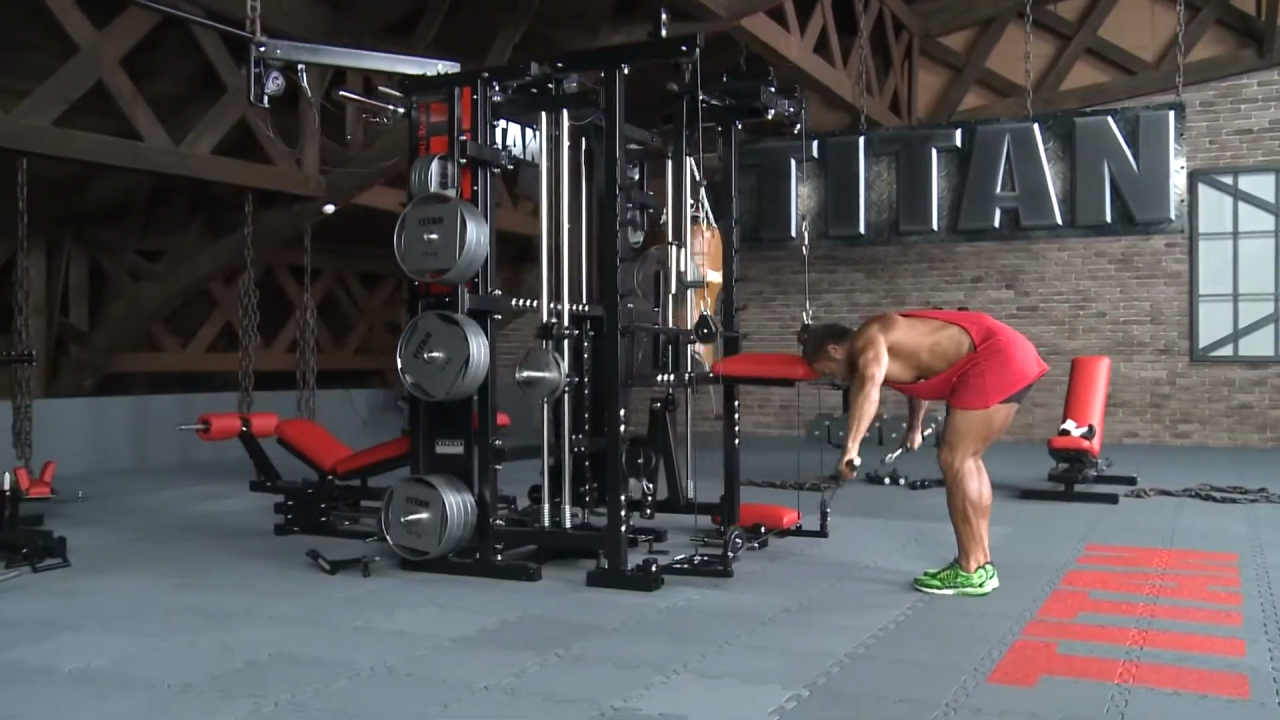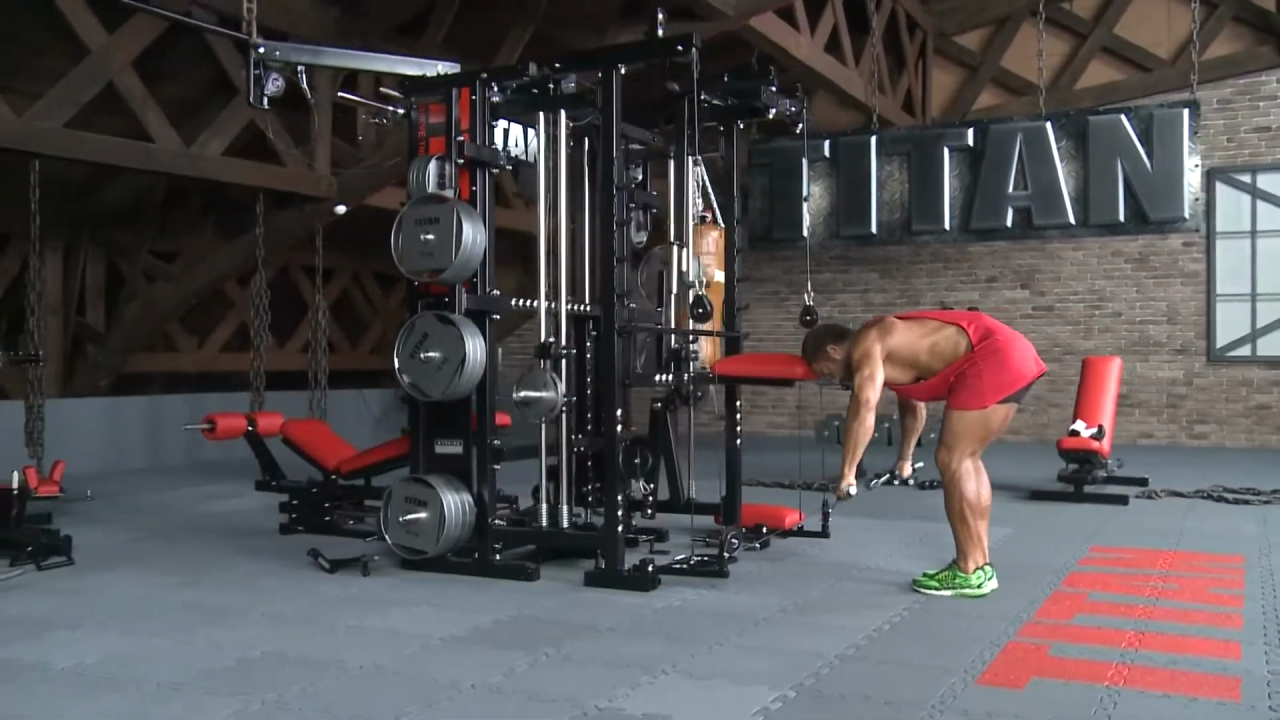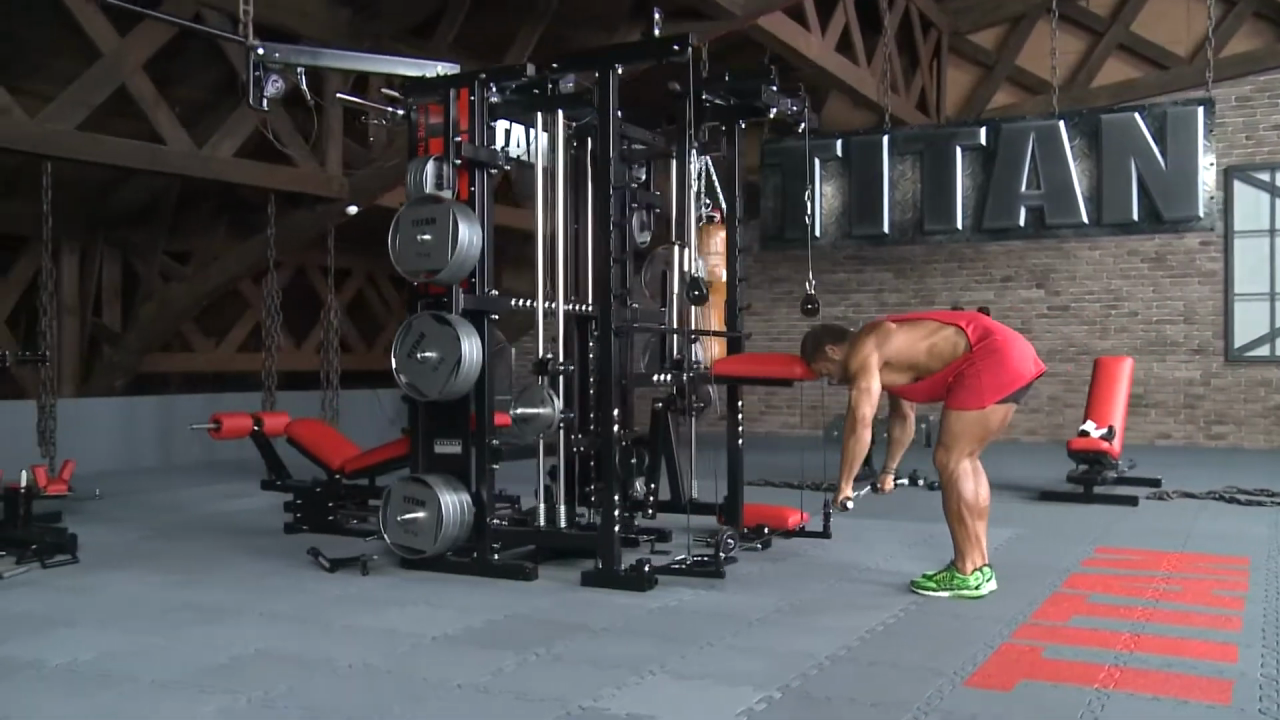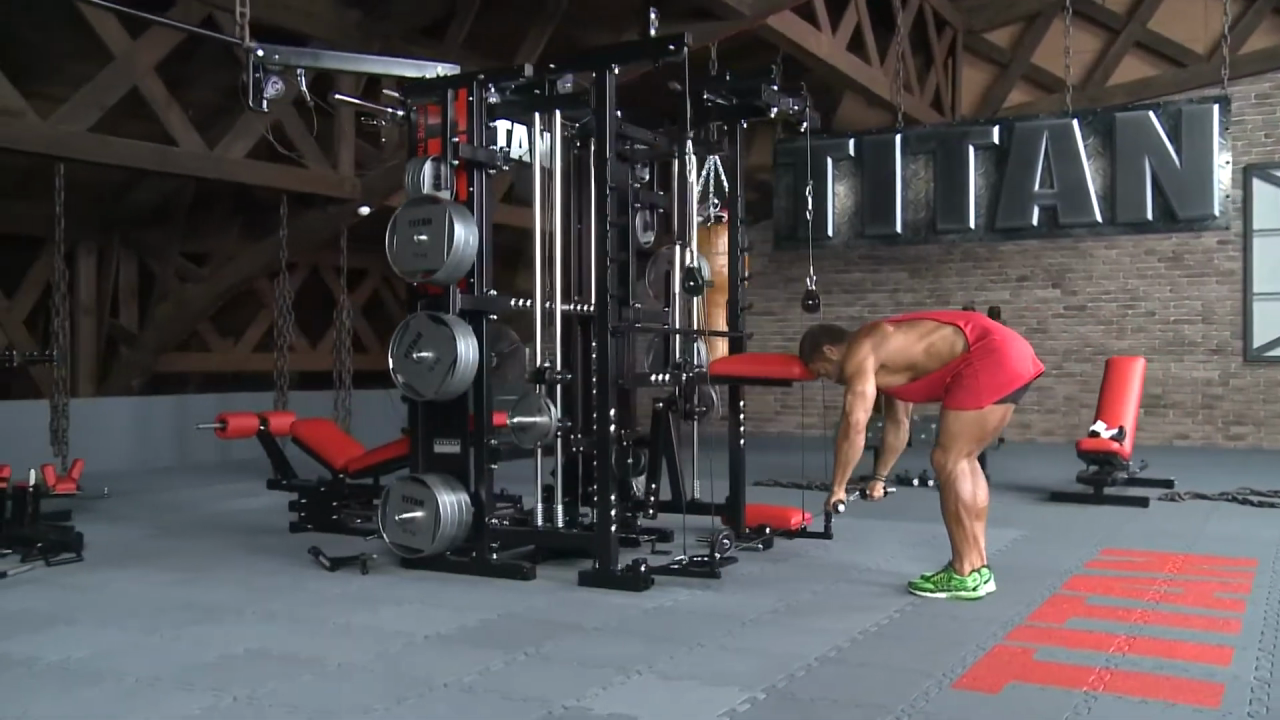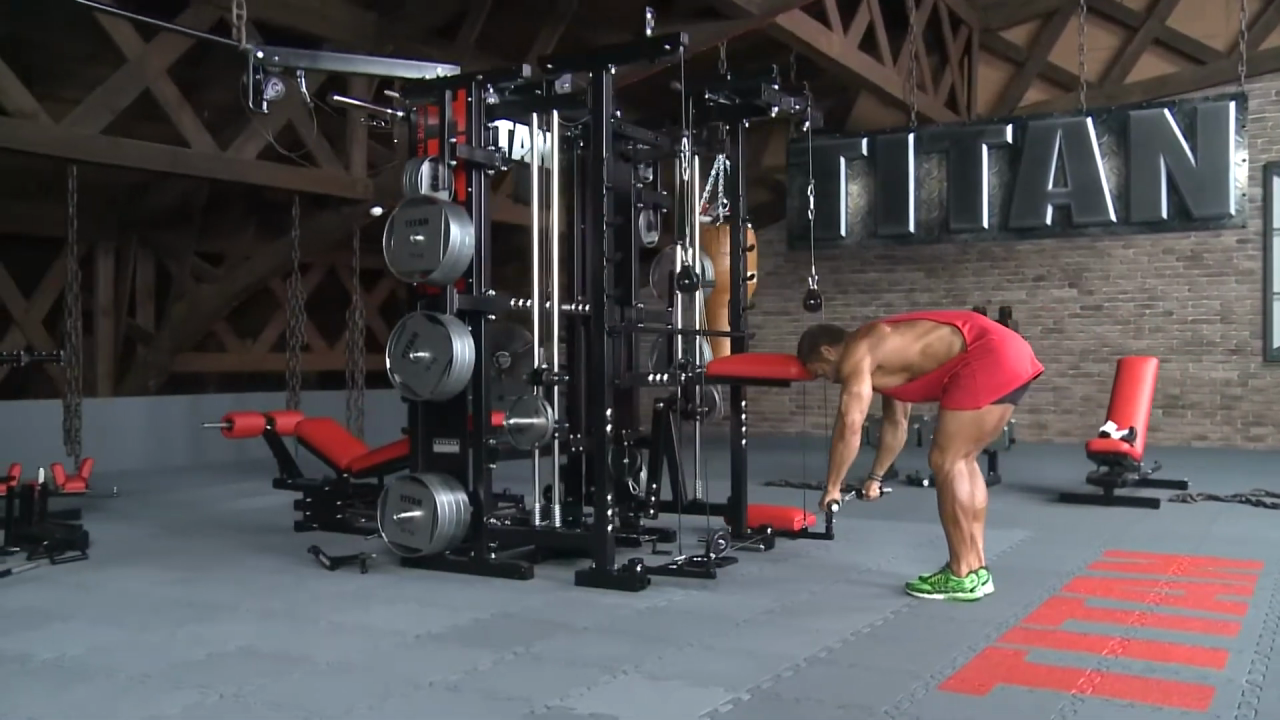
dt=0.2s
person 1, frame 1
left shoulder: (866, 340)
right shoulder: (886, 344)
left elbow: (870, 383)
right elbow: (916, 383)
left wrist: (850, 449)
right wrist: (914, 430)
left hip: (995, 359)
right hip: (1009, 351)
left knee: (954, 460)
right knee: (966, 459)
left ankle: (971, 572)
right ankle: (981, 564)
person 1, frame 2
left shoulder: (865, 346)
right shoulder: (886, 349)
left elbow: (864, 407)
right elbow: (913, 407)
left wrist: (847, 473)
right wrist: (904, 459)
left hip: (994, 359)
right hip: (1009, 352)
left knee: (952, 461)
right knee: (966, 459)
left ankle: (969, 573)
right ankle: (980, 566)
person 1, frame 3
left shoulder: (862, 351)
right shoulder: (886, 352)
left elbow: (860, 421)
right elbow: (903, 418)
left wrist: (845, 485)
right wrist: (888, 470)
left hip: (992, 359)
right hip: (1008, 352)
left knee: (950, 461)
right knee: (964, 460)
left ankle: (967, 575)
right ankle: (979, 567)
person 1, frame 4
left shoulder: (860, 353)
right shoulder: (884, 352)
left elbow: (854, 425)
right elbow: (897, 422)
left wrist: (838, 488)
right wrist: (879, 477)
left hip: (990, 358)
right hip: (1008, 351)
left knee: (948, 461)
right knee: (962, 460)
left ankle: (965, 576)
right ankle: (978, 568)
person 1, frame 5
left shoulder: (856, 353)
right shoulder: (881, 352)
left elbow: (849, 426)
right elbow: (895, 422)
left wrist: (832, 487)
right wrist: (875, 477)
left hip: (988, 359)
right hip: (1007, 352)
left knee: (946, 462)
right knee: (961, 461)
left ankle: (963, 577)
right ankle: (976, 570)
